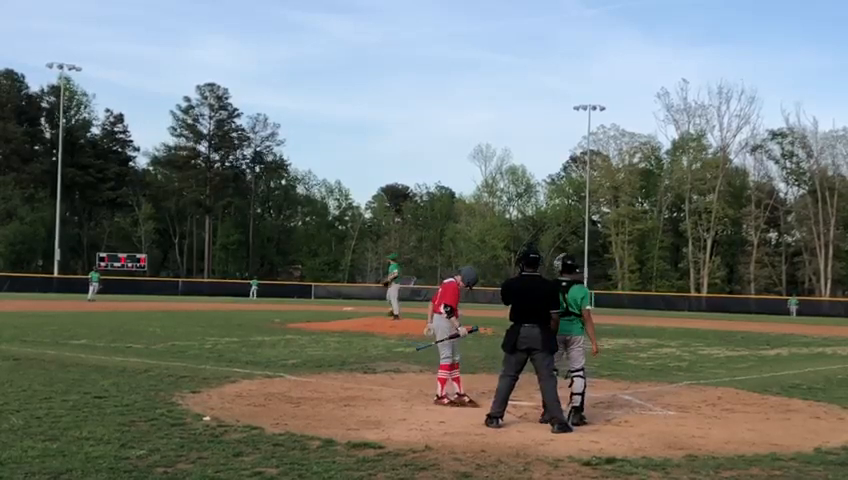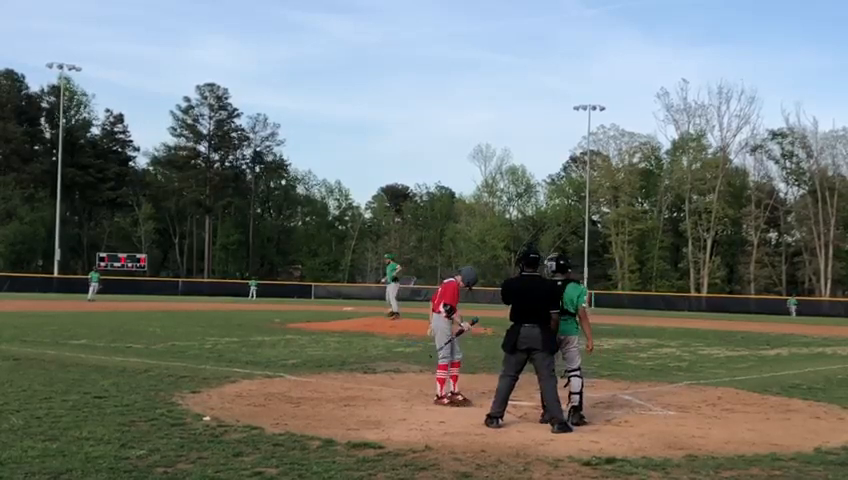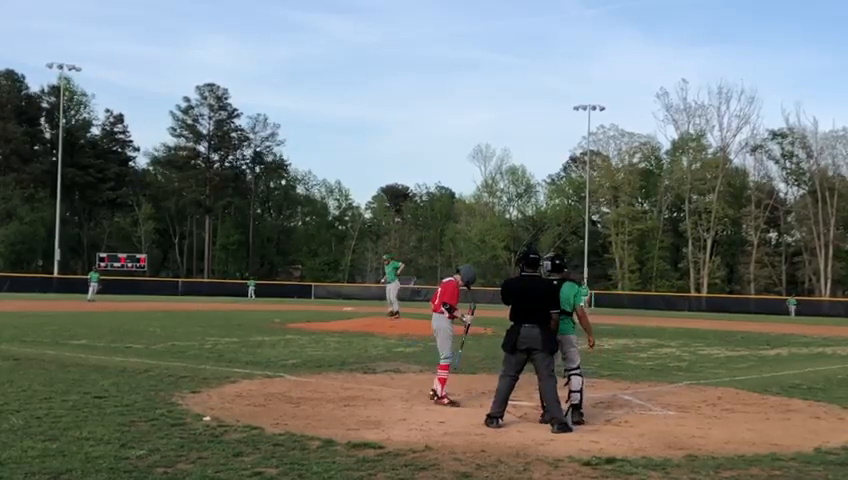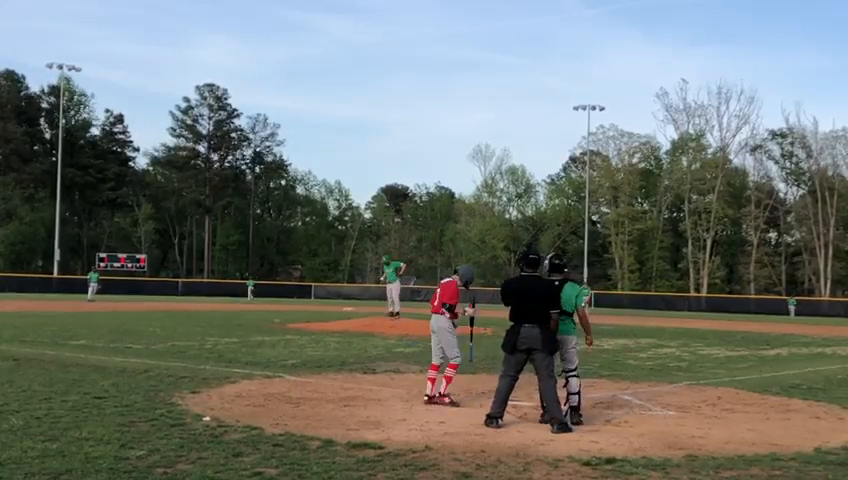
dt=0.2s
person 1, frame 1
left shoulder: (510, 284)
right shoulder: (549, 286)
right elbow: (555, 317)
right wrist: (551, 338)
left hip: (518, 334)
right hip: (541, 335)
left knee: (508, 376)
right knee: (547, 378)
left ankle: (495, 417)
right ankle: (557, 421)
person 1, frame 2
left shoulder: (510, 284)
right shoulder: (549, 286)
right elbow: (555, 318)
right wrist: (551, 338)
left hip: (518, 334)
right hip: (541, 335)
left knee: (508, 376)
right knee: (547, 378)
left ankle: (494, 417)
right ankle: (557, 421)
person 1, frame 3
left shoulder: (510, 284)
right shoulder: (548, 286)
right elbow: (555, 318)
right wrist: (551, 338)
left hip: (518, 334)
right hip: (541, 335)
left knee: (508, 376)
right knee: (547, 379)
left ankle: (495, 417)
right ankle: (557, 421)
person 1, frame 4
left shoulder: (510, 284)
right shoulder: (548, 286)
right elbow: (554, 317)
right wrist: (550, 337)
left hip: (518, 334)
right hip: (541, 335)
left knee: (507, 376)
right knee: (547, 379)
left ankle: (494, 417)
right ankle: (557, 421)
person 2, frame 1
right shoulder: (581, 289)
right elbow: (587, 317)
right wrist: (593, 341)
left hip: (555, 333)
right hip: (575, 334)
right knee: (577, 372)
right ankle: (576, 413)
person 2, frame 2
right shoulder: (576, 288)
right elbow: (583, 316)
right wrist: (589, 338)
right hip: (570, 333)
right knee: (574, 372)
left ankle: (548, 412)
right ankle: (576, 413)
person 2, frame 3
right shoulder: (572, 287)
right elbow: (581, 314)
right wrist: (590, 334)
right hip: (567, 332)
right knee: (574, 371)
left ankle: (547, 412)
right ankle: (576, 411)
person 2, frame 4
right shoulder: (574, 287)
right elbow: (582, 315)
right wrist: (588, 333)
right hip: (567, 333)
right knee: (571, 372)
left ankle: (547, 412)
right ankle: (575, 413)
person 3, frame 1
left shoulder: (447, 283)
right shoulder: (453, 286)
left elbow: (433, 303)
right elbow: (448, 309)
left wrist: (429, 322)
right wrist: (459, 327)
left hip: (438, 321)
right hip: (444, 322)
left knee: (454, 358)
right knee: (446, 359)
left ankle: (460, 395)
right ankle: (440, 396)
person 3, frame 2
left shoulder: (447, 283)
right shoulder: (453, 285)
left elbow: (433, 302)
right elbow: (448, 308)
left wrist: (431, 324)
right wrist: (462, 323)
left hip: (438, 321)
right hip: (442, 322)
left knee: (456, 356)
right knee: (445, 359)
left ankle: (454, 392)
right ankle: (440, 396)
person 3, frame 3
left shoulder: (445, 282)
right shoulder: (453, 284)
left elbow: (433, 303)
right elbow: (447, 306)
right wrist: (463, 318)
left hip: (436, 319)
right hip: (443, 322)
left knee: (445, 358)
right knee: (446, 359)
left ankle: (435, 390)
right ankle: (440, 396)
person 3, frame 4
left shoulder: (443, 283)
right shoulder: (452, 285)
left elbow: (433, 304)
right elbow: (448, 306)
right wrist: (465, 311)
left hip: (435, 321)
right hip: (444, 323)
left knee: (437, 359)
right knee: (455, 358)
left ankle: (429, 395)
right ankle: (443, 394)
